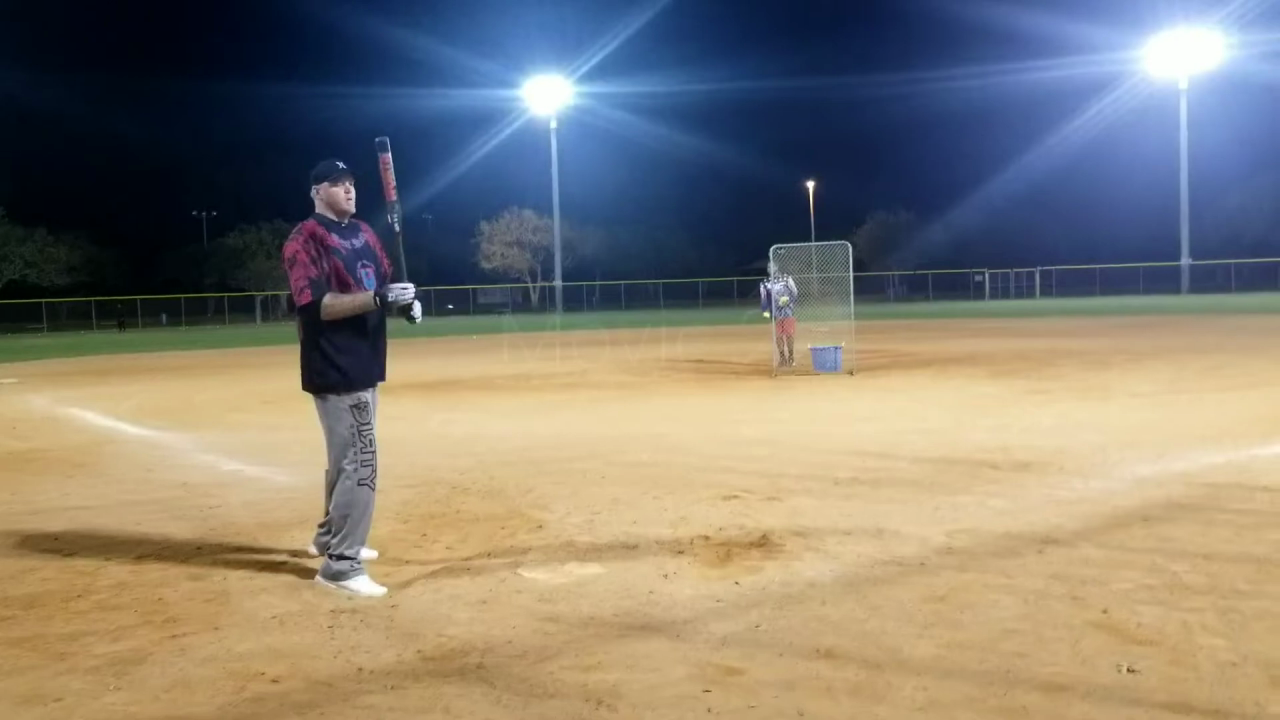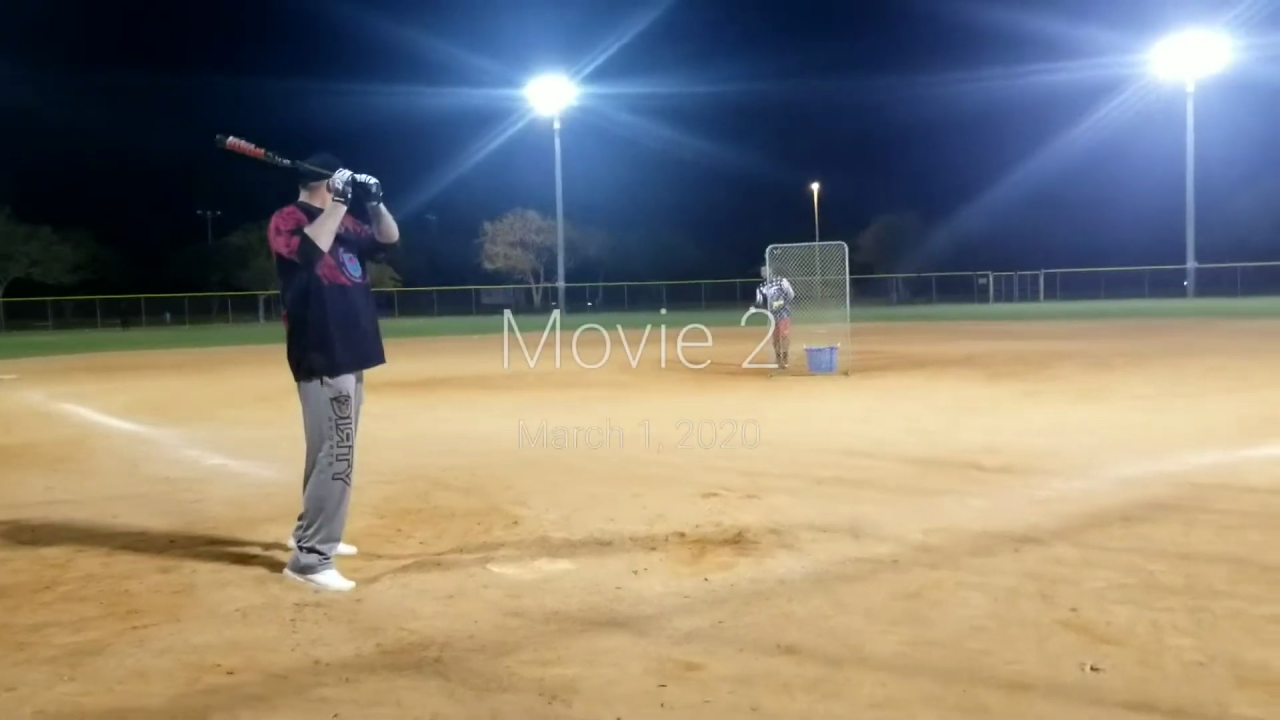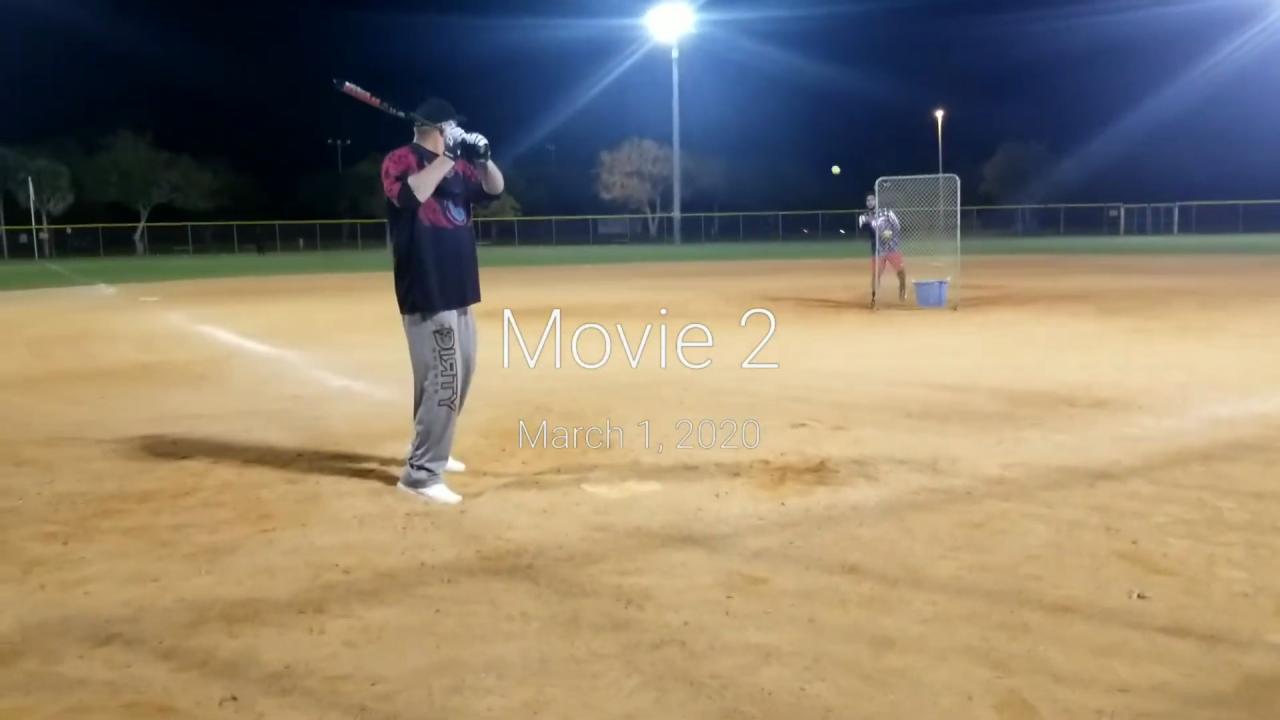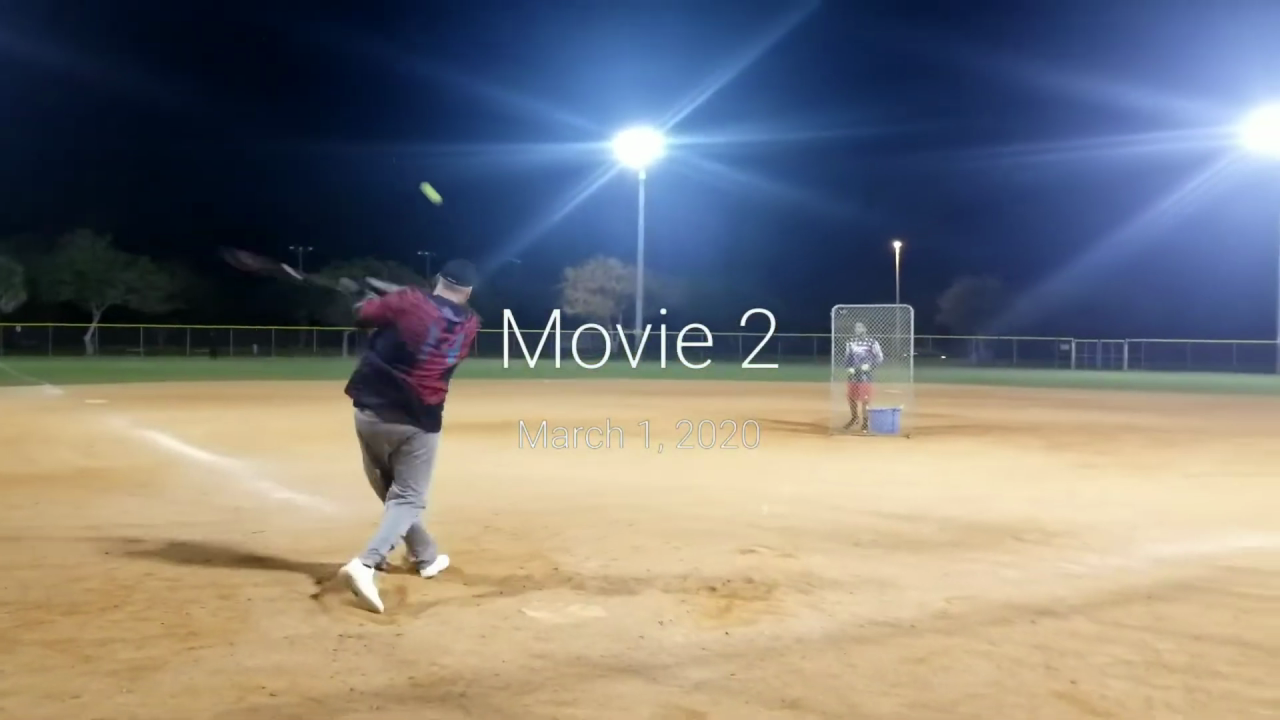
dt=1s
person 1, frame 1
left shoulder: (364, 233)
right shoulder: (305, 240)
left elbow: (383, 281)
right elbow: (317, 306)
left wrist: (403, 298)
right wrist: (378, 298)
left hip: (364, 364)
right hip: (335, 369)
left knee: (347, 458)
right knee: (360, 462)
left ankle: (331, 537)
right ankle: (340, 564)
person 1, frame 2
left shoulder: (343, 223)
right shoulder: (288, 219)
left elbow: (388, 239)
right elbow: (309, 249)
left wrist: (372, 200)
right wrist: (339, 201)
left hip: (350, 351)
right hip: (321, 356)
left knee: (333, 450)
right knee: (334, 455)
left ankle: (312, 532)
right ankle: (310, 557)
person 1, frame 3
left shoulder: (456, 164)
right shoulder: (402, 160)
left elbow: (494, 189)
right elbow: (408, 195)
left wrist: (482, 157)
right wrist: (447, 157)
left hip: (459, 290)
right hip: (426, 292)
left knee: (460, 372)
right knee: (443, 380)
left ankle: (430, 449)
right ankle: (421, 473)
person 1, frame 4
left shoulder: (409, 302)
right shoulder: (470, 324)
left elbow: (363, 314)
left wrist: (386, 294)
left hip: (371, 410)
right hip: (418, 419)
left knee: (392, 491)
right knee: (407, 498)
left ankle: (424, 555)
right ankle: (367, 562)
